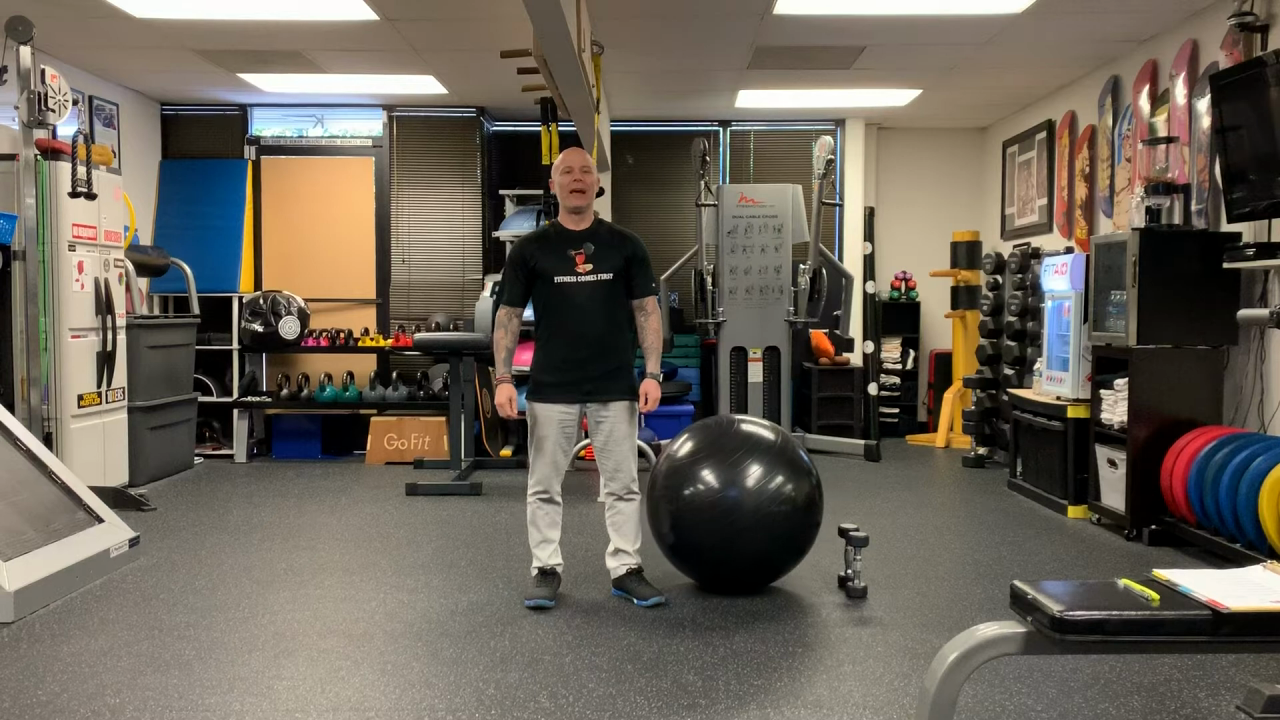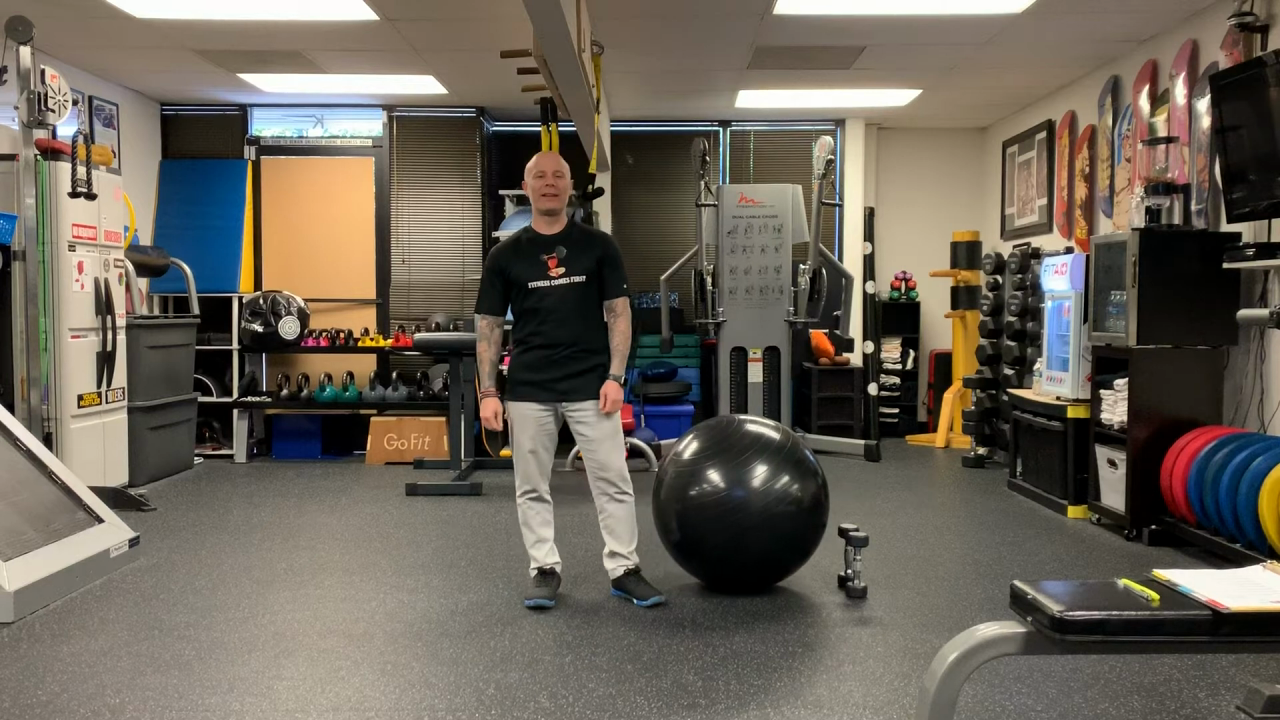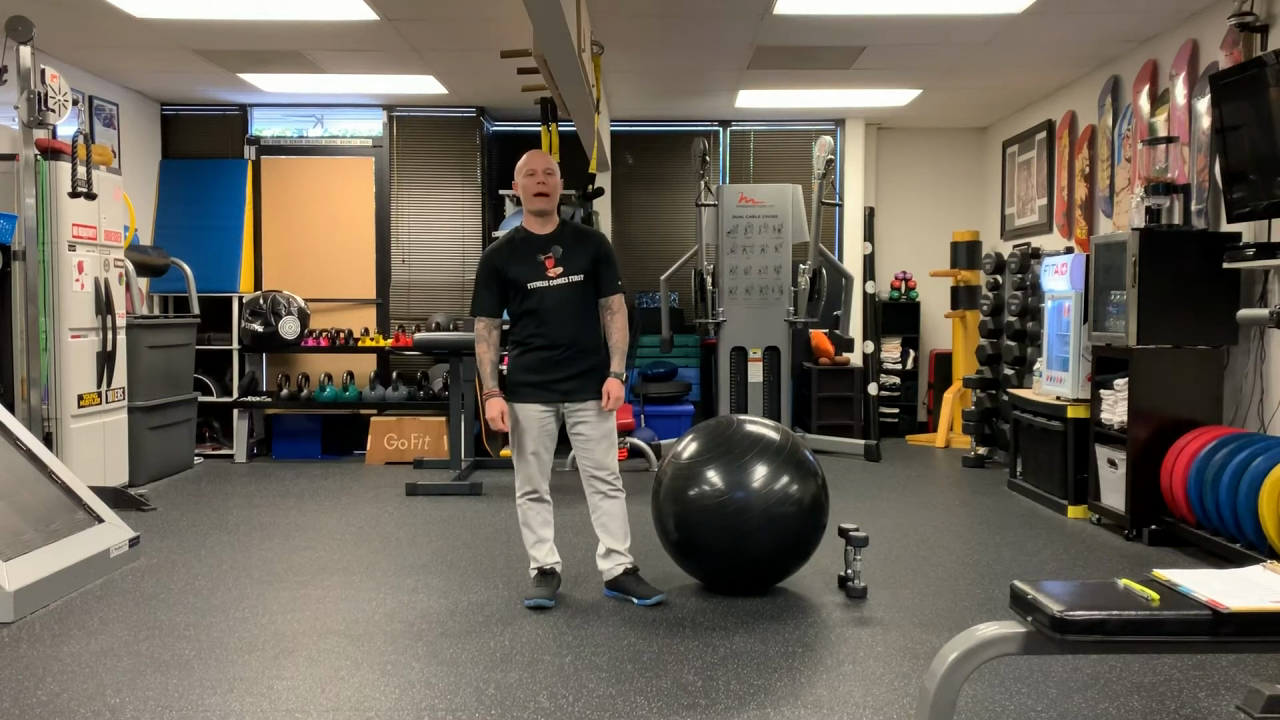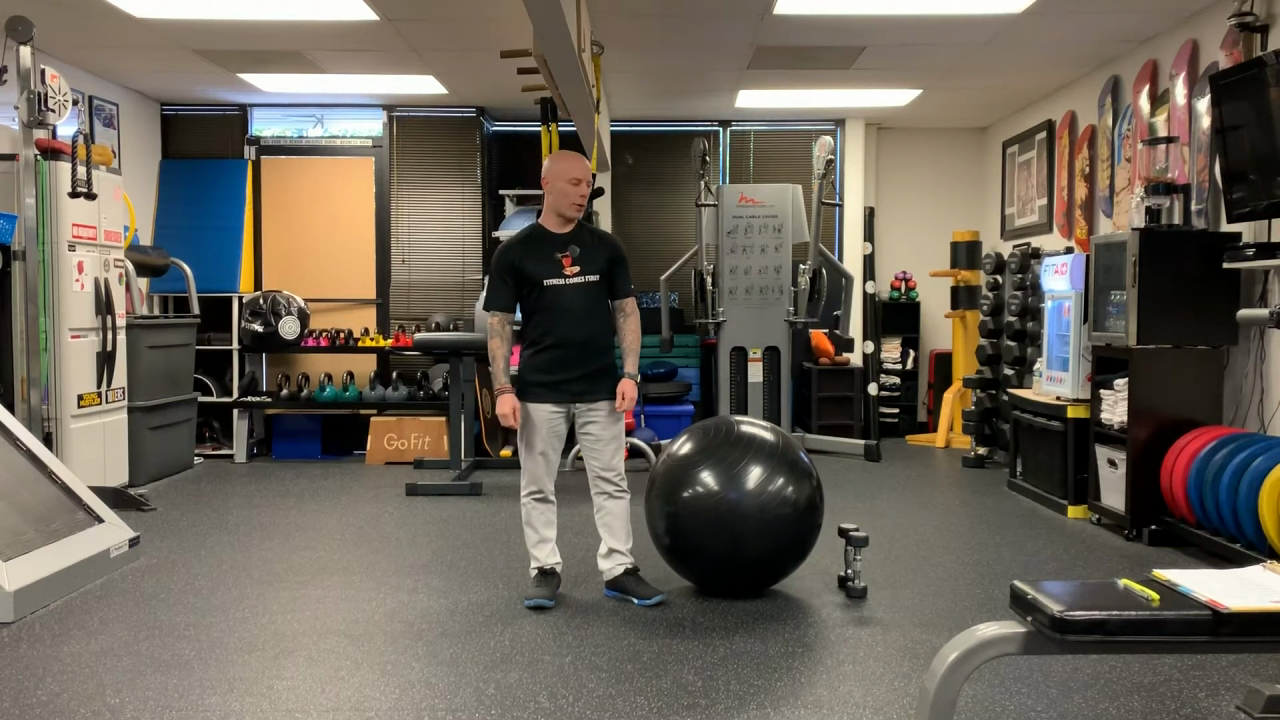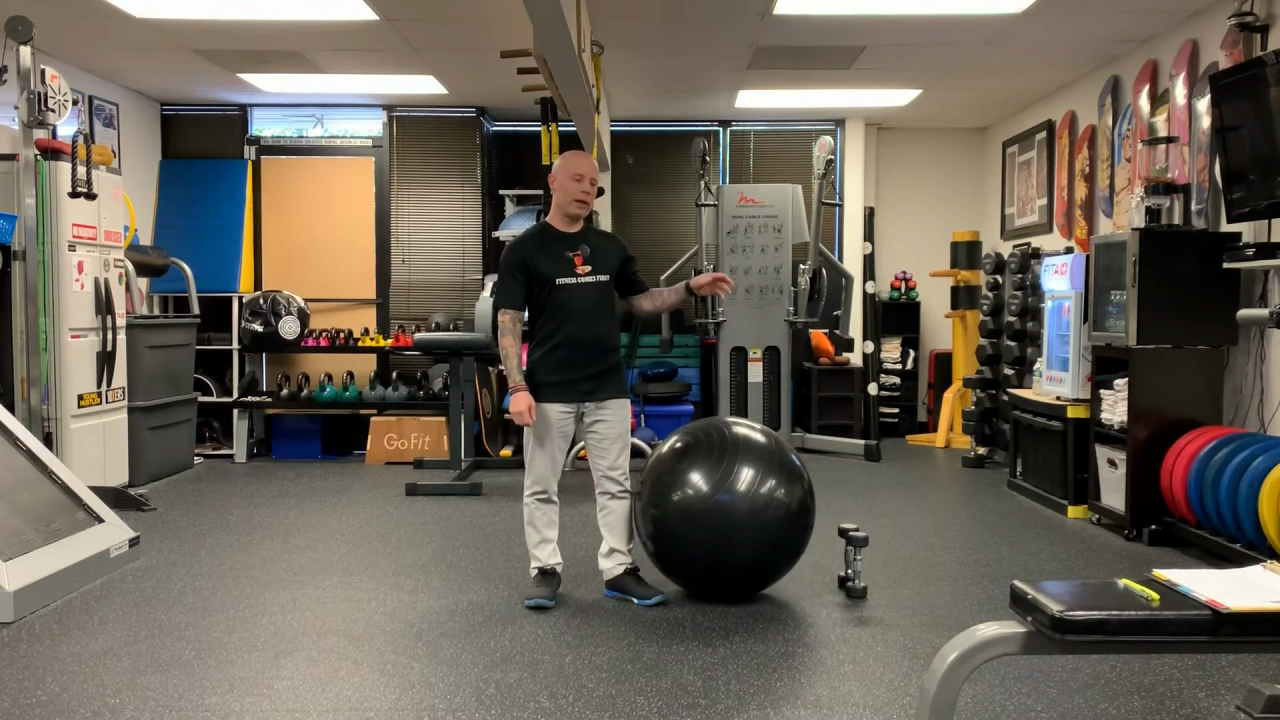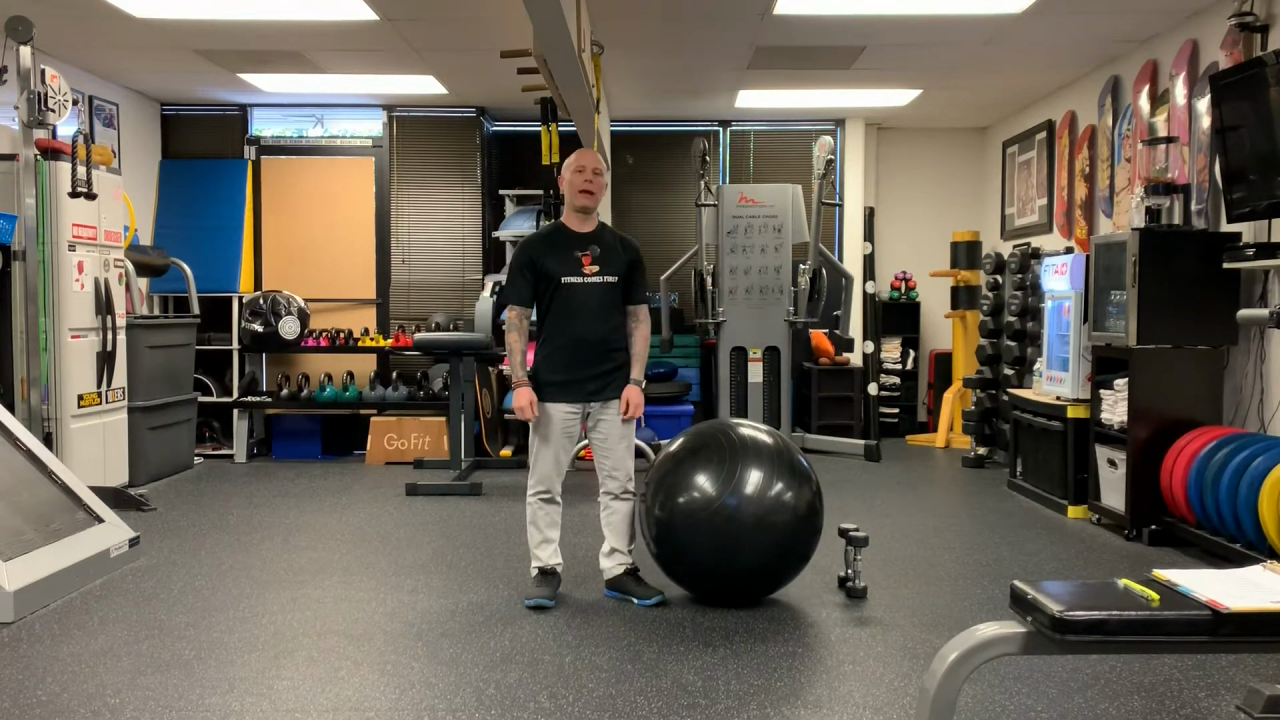
dt=0.7s
person 1, frame 1
left shoulder: (625, 245)
right shoulder: (530, 248)
left elbow: (647, 310)
right elbow: (508, 315)
left wrist: (652, 372)
right wrist: (502, 377)
left hip: (614, 388)
right hip: (551, 389)
left knee: (622, 484)
right knee: (545, 485)
left ankle: (625, 568)
right ankle: (546, 568)
person 1, frame 2
left shoulder: (598, 245)
right shoulder: (506, 255)
left elbow: (618, 313)
right elbow: (489, 325)
left wrist: (615, 376)
right wrist: (488, 390)
left hip: (590, 386)
right hip: (529, 390)
left knee: (613, 482)
right knee: (532, 486)
left ankle: (623, 568)
right ankle: (544, 569)
person 1, frame 3
left shoulder: (591, 243)
right shoulder: (499, 256)
left elbow: (614, 309)
right elbow: (487, 328)
left wrist: (616, 371)
right wrist: (492, 392)
left hip: (589, 387)
right hip: (528, 392)
left knee: (605, 481)
right knee: (532, 487)
left ankle: (618, 569)
right ankle: (544, 569)
person 1, frame 4
left shoulder: (606, 247)
right shoulder: (514, 252)
left elbow: (625, 312)
right elbow: (499, 324)
left wrist: (630, 372)
right wrist: (503, 388)
left hip: (601, 390)
right hip: (540, 392)
left knee: (611, 483)
right knee: (538, 486)
left ankle: (618, 569)
right ankle: (545, 569)
person 1, frame 5
left shoulder: (612, 246)
right shoulder: (525, 249)
left elbow: (643, 301)
right elbow: (509, 322)
left wrist: (691, 286)
right wrist: (517, 386)
left hip: (609, 390)
right hip: (550, 391)
left knee: (615, 484)
right knee: (541, 486)
left ankle: (618, 568)
right ankle: (545, 568)
person 1, frame 6
left shoulder: (624, 249)
right shoulder: (535, 248)
left elbow: (638, 317)
right elbow: (516, 319)
left wrist: (636, 381)
right wrist: (520, 381)
left hip: (613, 390)
right hip: (554, 391)
left knee: (619, 485)
right knee: (545, 486)
left ankle: (618, 568)
right ankle: (545, 569)
